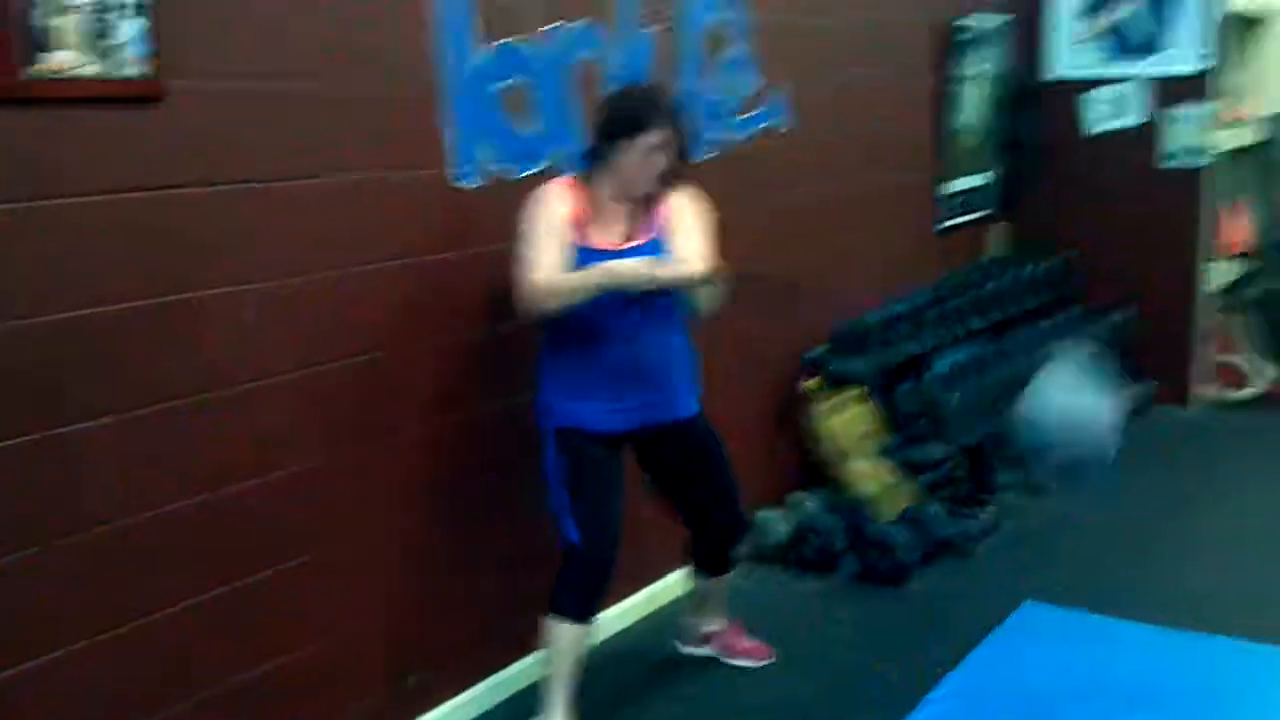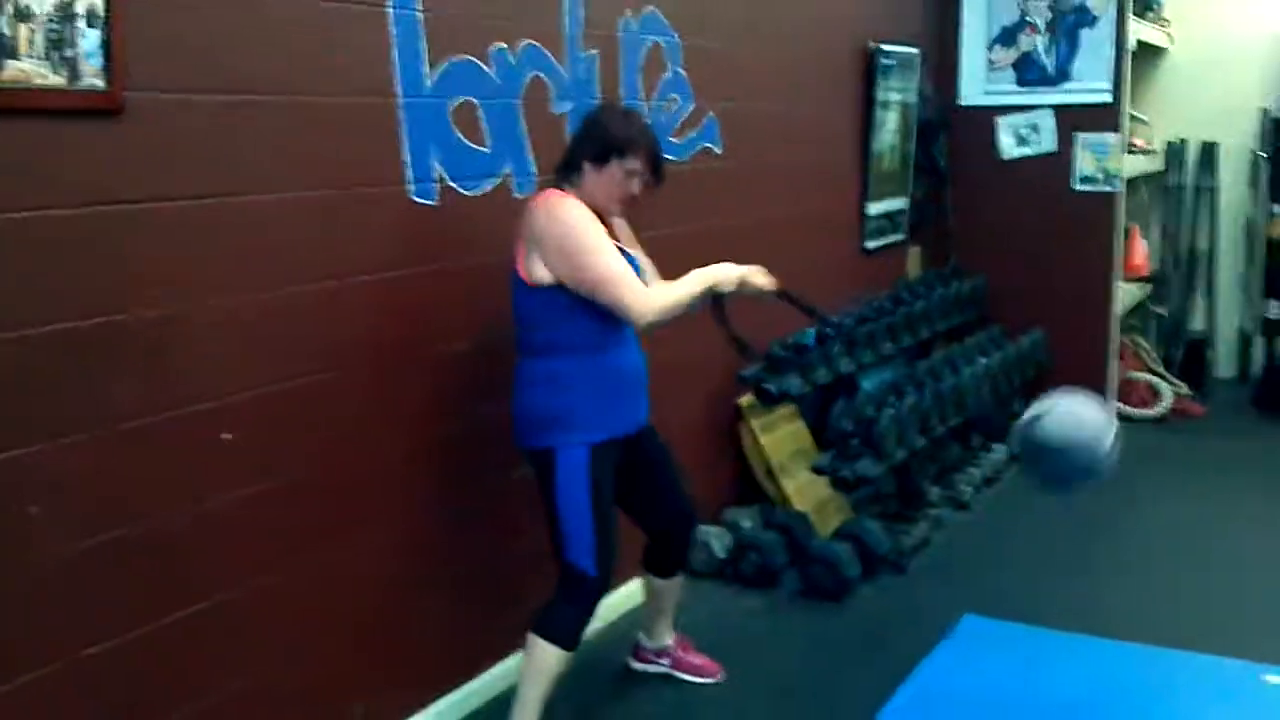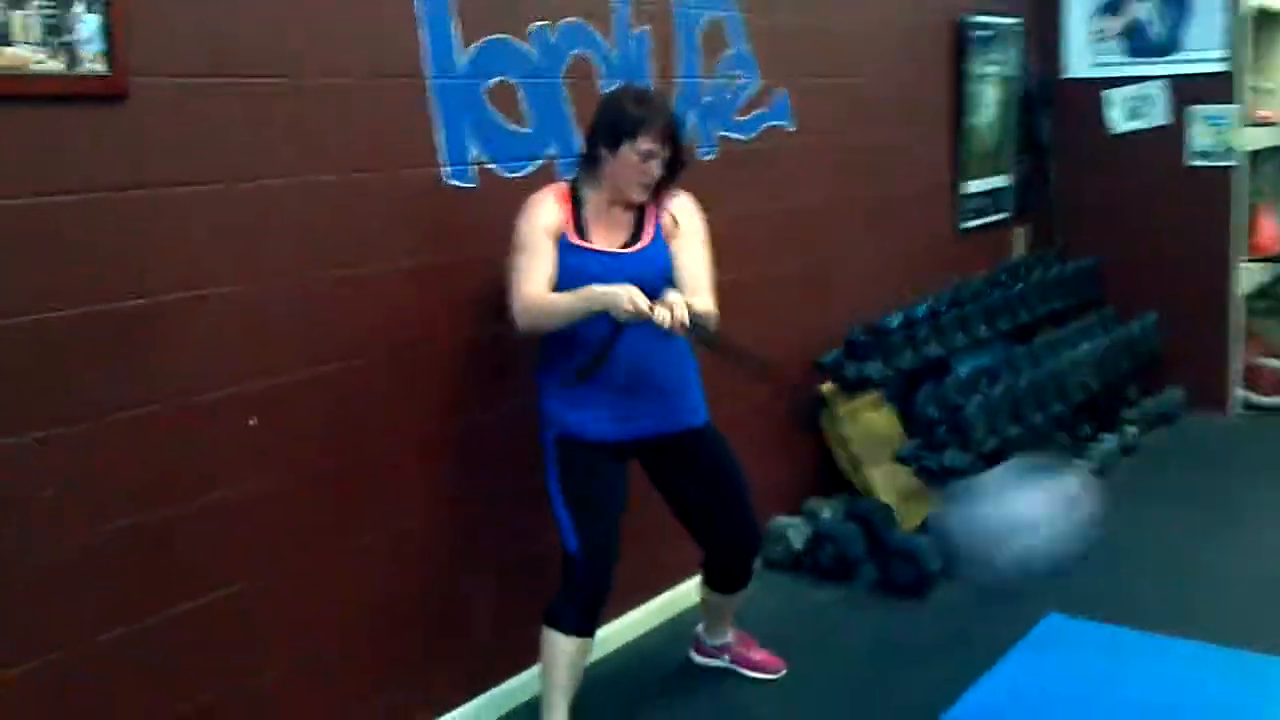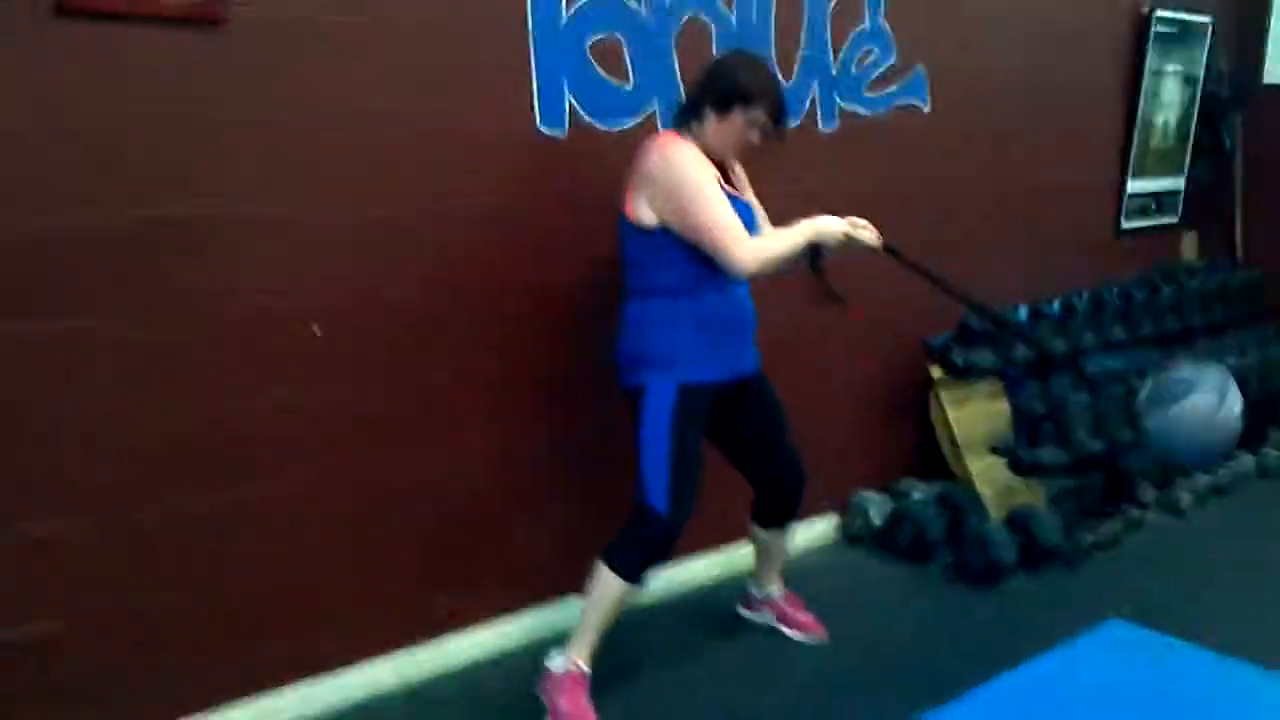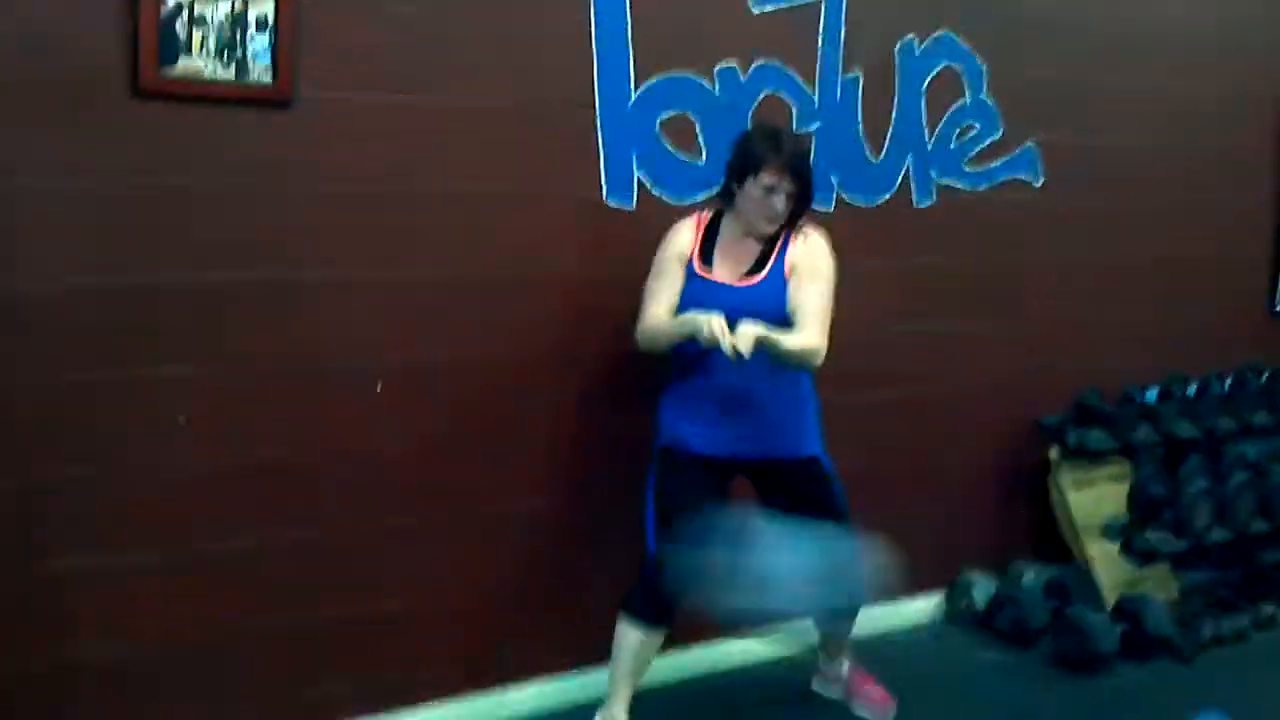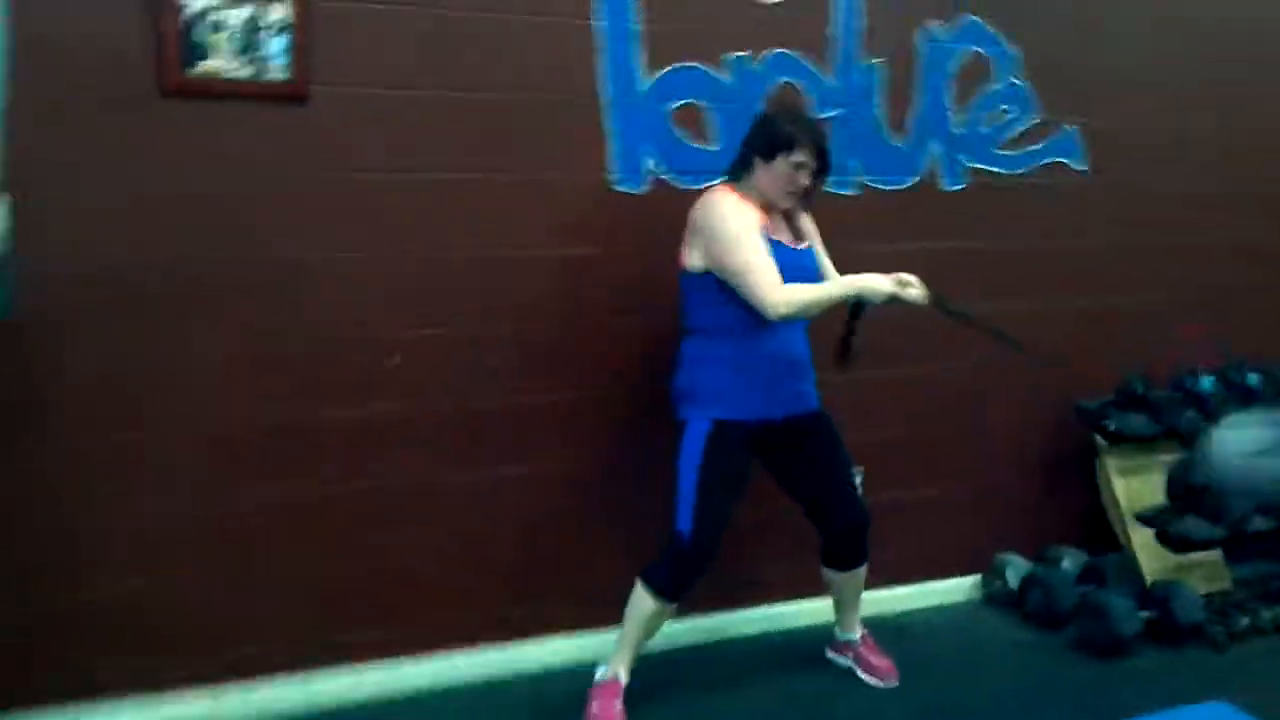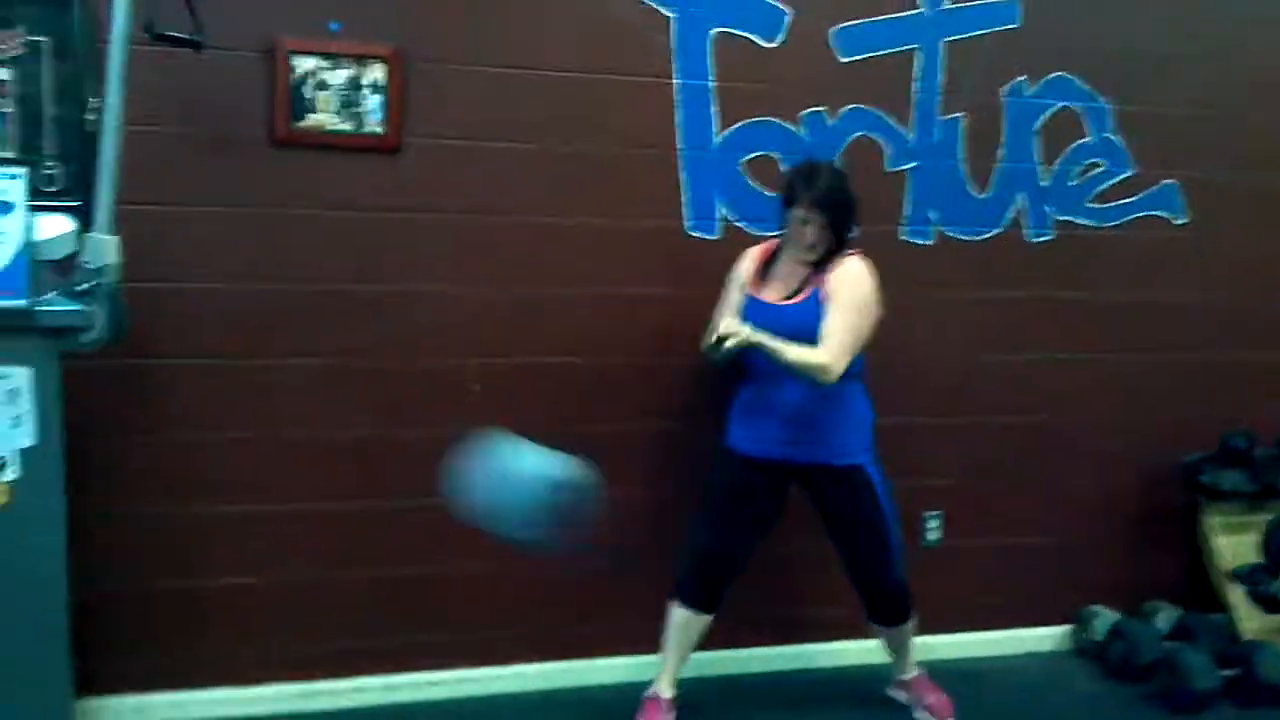
dt=0.7s
person 1, frame 1
left shoulder: (681, 205)
right shoulder: (556, 201)
left elbow: (703, 295)
right elbow: (537, 296)
left wrist: (690, 277)
right wrist: (613, 273)
left hip: (668, 403)
right hip: (581, 413)
left knee: (722, 523)
right knee: (589, 556)
left ankle: (706, 627)
person 1, frame 2
left shoulder: (602, 222)
right shoulder: (560, 216)
left elbow: (643, 294)
right elbow: (640, 309)
left wrist: (727, 280)
right wrist: (709, 277)
left hip: (620, 419)
right hip: (571, 429)
left knee: (675, 525)
right knee: (586, 578)
left ankle: (657, 644)
person 1, frame 3
left shoulder: (675, 209)
right shoulder: (549, 209)
left elbow: (704, 310)
right elbow: (527, 313)
left wrist: (677, 305)
right wrist: (603, 296)
left hip: (673, 413)
right hip: (583, 422)
left knee: (738, 539)
right knee: (588, 574)
left ankle: (716, 639)
person 1, frame 4
left shoulder: (722, 167)
right shoulder: (673, 160)
left elbow: (758, 244)
right elbow: (741, 259)
left wrist: (833, 234)
right wrist: (813, 228)
left hip: (730, 362)
right hip: (671, 370)
left knee: (783, 475)
right knee: (662, 516)
left ankle: (765, 594)
person 1, frame 5
left shoulder: (807, 246)
right shoulder: (688, 236)
left elbow: (814, 350)
right elbow: (647, 334)
left wrist: (764, 337)
right wrist: (694, 323)
left hip: (785, 439)
right hip: (695, 437)
right knee: (663, 574)
person 1, frame 6
left shoulder: (794, 217)
right shoulder: (720, 210)
left elbow: (825, 291)
right elbow: (774, 302)
left wrist: (882, 287)
right wrist: (862, 285)
left hip: (791, 404)
right hip: (720, 409)
left knee: (846, 518)
right knee: (690, 547)
left ankle: (849, 636)
person 1, frame 7
left shoulder: (852, 273)
right shoulder: (754, 261)
left elbow: (829, 366)
right elbow: (716, 347)
left wrist: (758, 338)
right wrist: (724, 334)
left hip: (837, 451)
right hip: (755, 444)
left knee: (882, 574)
right knee: (709, 561)
